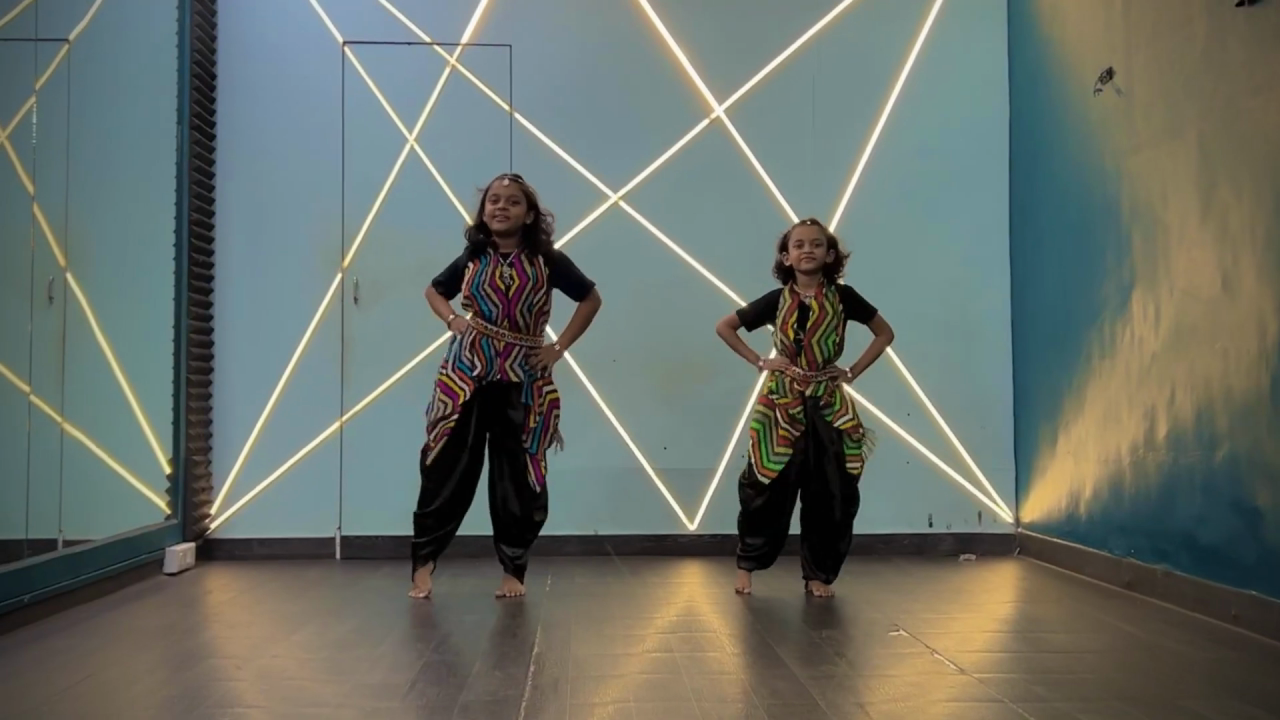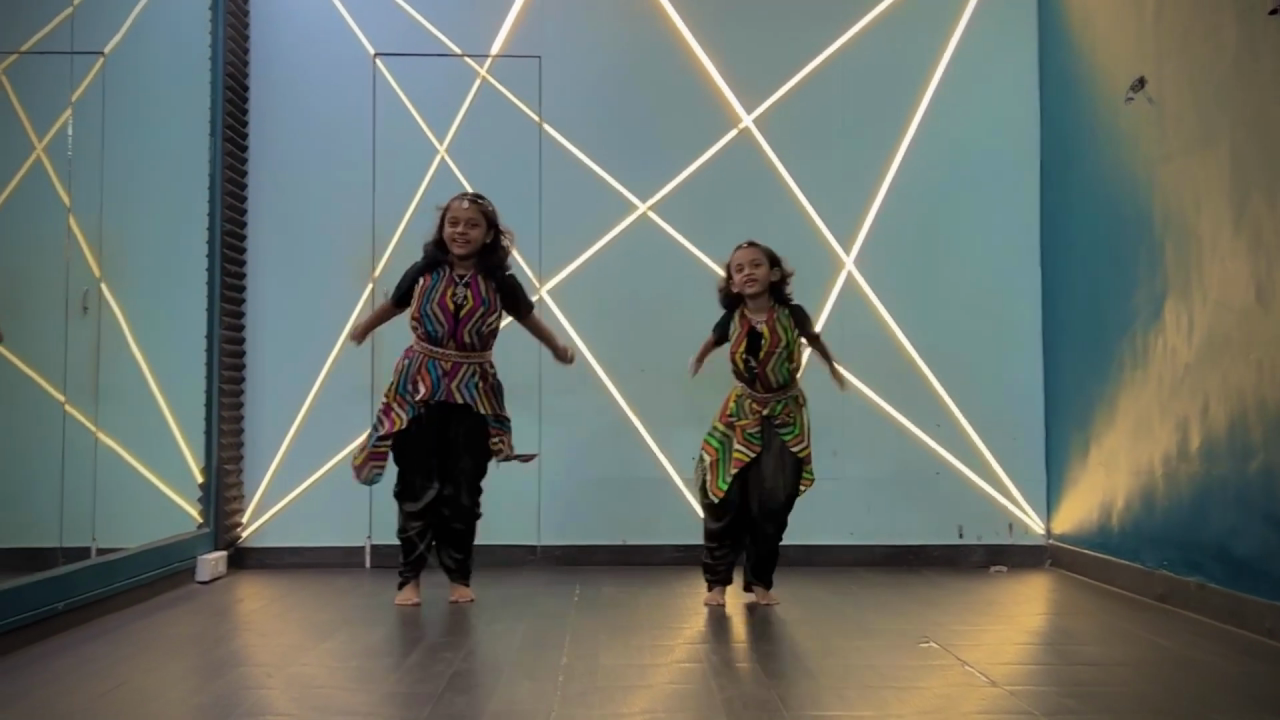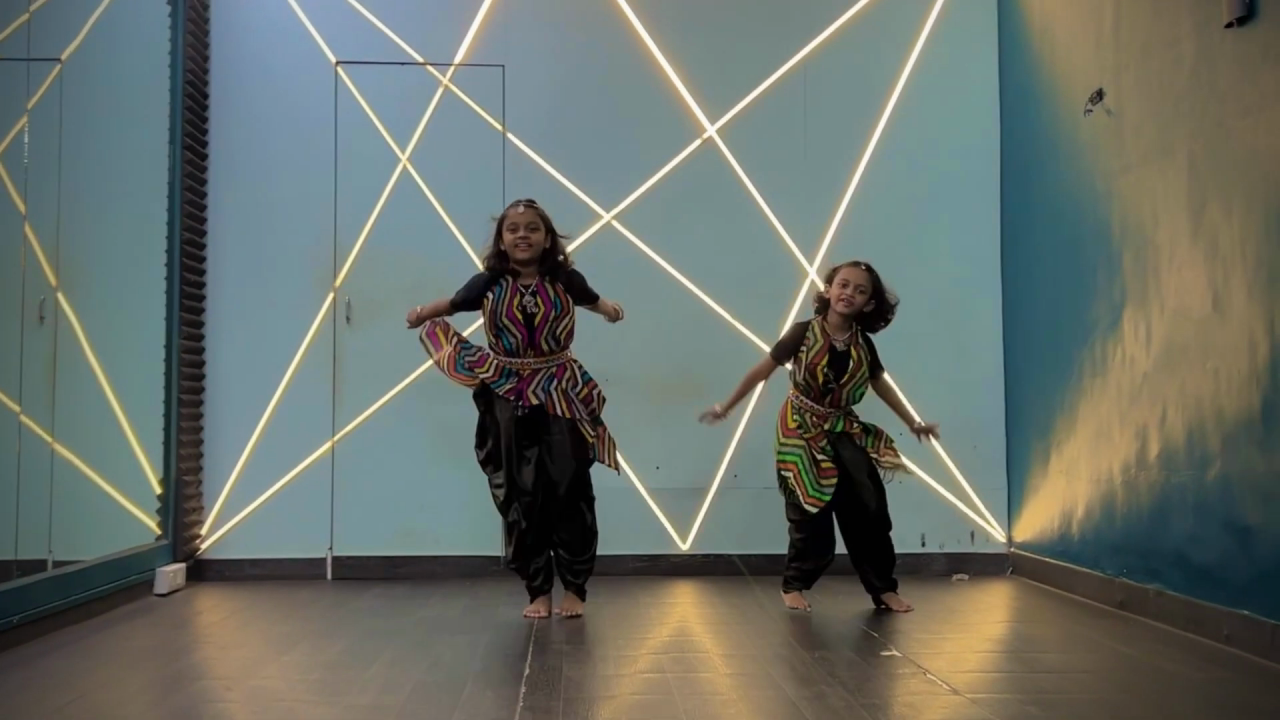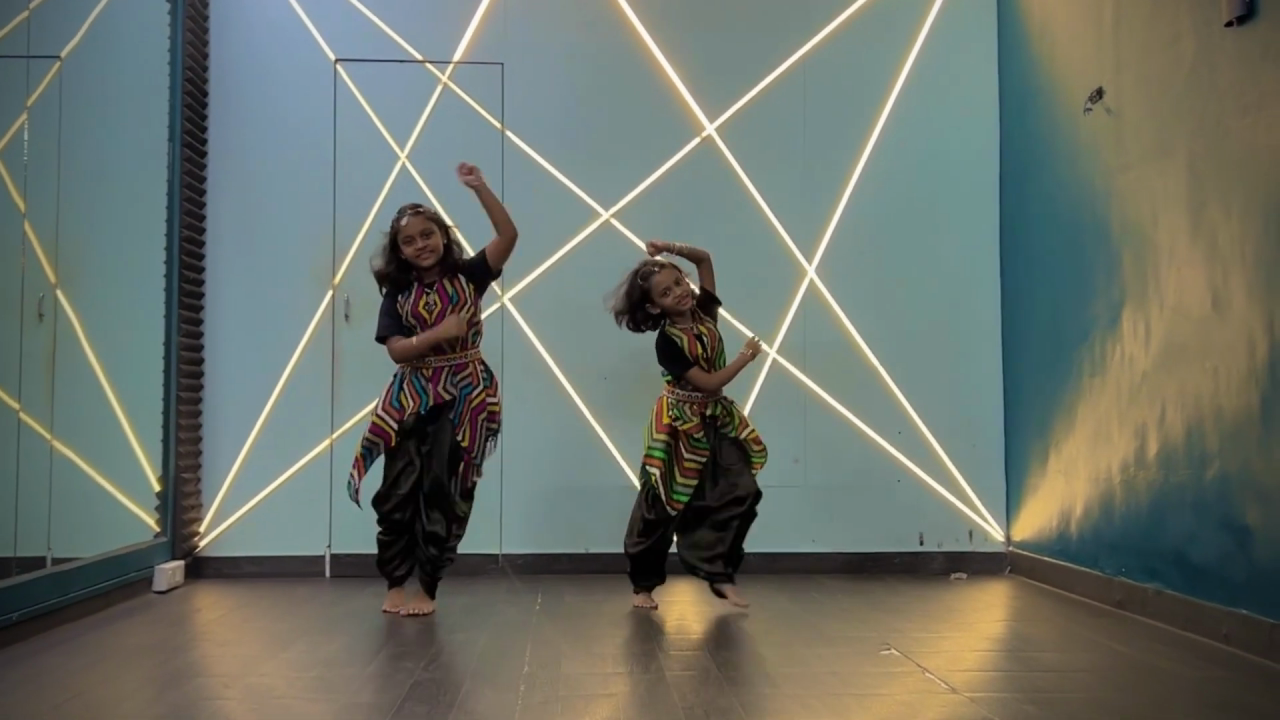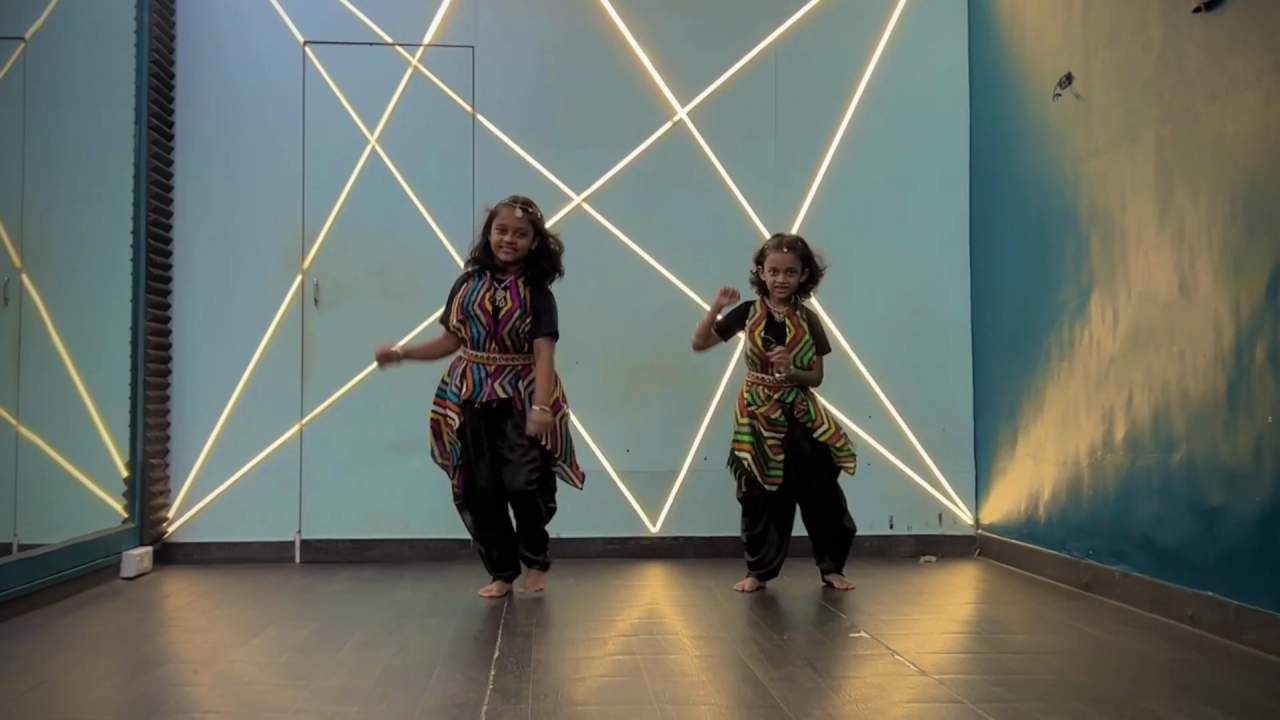
dt=1s
person 1, frame 1
left shoulder: (547, 261)
right shoulder: (471, 258)
left elbow: (591, 298)
right elbow: (434, 291)
left wrist: (559, 346)
right wrist: (452, 318)
left hip: (522, 379)
right hip: (470, 372)
left knee: (518, 477)
right knee: (449, 469)
left ankle: (513, 570)
right ankle: (424, 565)
person 1, frame 2
left shoulder: (499, 283)
right shoulder: (422, 275)
left elbow: (527, 316)
right elbow: (393, 304)
left wrist: (557, 348)
right wrist: (363, 328)
left hip: (471, 394)
right hip: (419, 389)
left knee: (461, 490)
right knee: (417, 487)
left ankle: (459, 576)
right ankle: (410, 578)
person 1, frame 3
left shoulder: (568, 282)
right shoulder: (487, 285)
left elbow: (591, 299)
right elbow: (452, 304)
left wrist: (607, 308)
right wrist: (423, 315)
left hip: (560, 397)
right hip: (506, 400)
left knee: (567, 492)
right knee: (519, 496)
left ankle: (573, 588)
right ankle: (538, 590)
person 1, frame 4
left shoulder: (465, 276)
right shoulder: (395, 292)
left elbow: (508, 237)
right elbow: (396, 350)
left wrist: (479, 189)
right wrist: (437, 335)
left hip: (463, 397)
right hip: (412, 398)
left knee: (443, 490)
right knee: (399, 490)
left ankle: (426, 588)
right ankle: (397, 582)
person 1, frame 5
left shoulder: (538, 293)
right shoulder: (469, 282)
left elbow: (543, 351)
right elbow: (448, 341)
left wrist: (544, 404)
right wrist: (399, 354)
left hip: (520, 392)
right hip: (469, 394)
left knee: (524, 483)
right knee: (476, 490)
left ankle: (535, 562)
right ankle: (502, 570)
person 2, frame 1
left shoulder: (842, 296)
right shoulder: (776, 300)
left elbow: (885, 332)
right elbow: (724, 327)
left wrist: (853, 372)
right wrist: (758, 361)
left hip: (827, 402)
right hip: (781, 401)
left knee: (829, 493)
right knee: (768, 487)
left ankle: (819, 573)
right ankle: (747, 564)
person 2, frame 2
left shoulder: (792, 315)
right shoulder: (730, 321)
left elbow: (813, 338)
right elbow: (713, 341)
left wrist: (832, 366)
right wrist: (700, 356)
left hip: (785, 418)
right hip: (740, 416)
left knee: (772, 502)
right knee: (724, 499)
left ankle: (760, 580)
right ankle: (717, 581)
person 2, frame 3
left shoulder: (863, 344)
right shoulder: (804, 333)
left elbow: (880, 384)
right elbow: (763, 369)
left wrist: (912, 423)
right wrist: (726, 406)
left hip: (845, 429)
right hip: (802, 428)
left knee: (870, 511)
right knee: (812, 513)
left ankle: (884, 588)
right ankle: (795, 584)
person 2, frame 4
left shoulder: (703, 314)
right shoulder: (665, 341)
left elbow: (704, 260)
right elbow: (706, 384)
left wrist: (669, 249)
right wrist: (745, 358)
left hip: (717, 416)
right hip: (681, 425)
left knee: (740, 492)
right knee: (665, 505)
left ankle: (720, 574)
right ankle: (644, 583)
person 2, frame 5
left shoulder: (808, 320)
right shoulder: (748, 312)
left elbow: (815, 377)
right elbow: (698, 344)
left wrist: (791, 369)
right wrist: (715, 310)
left hip: (800, 410)
right hip: (757, 411)
left knee: (823, 494)
right knee: (760, 495)
left ankle: (832, 565)
right ankle: (759, 568)
